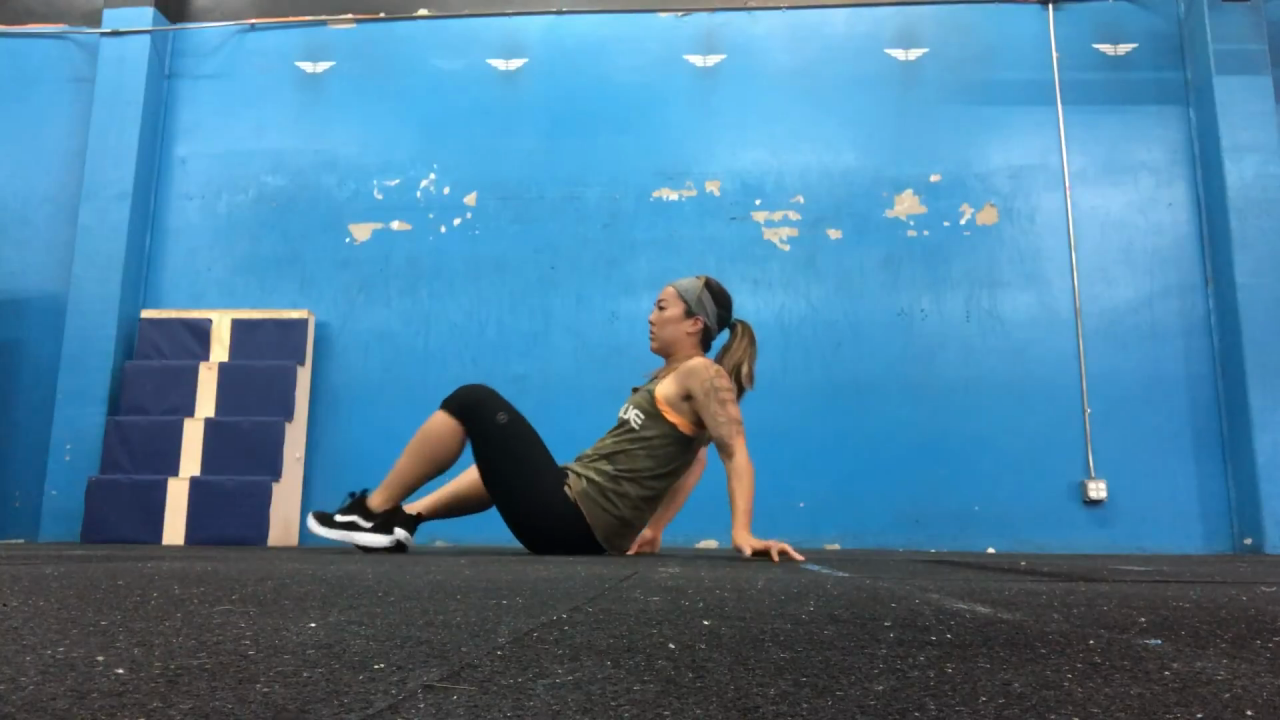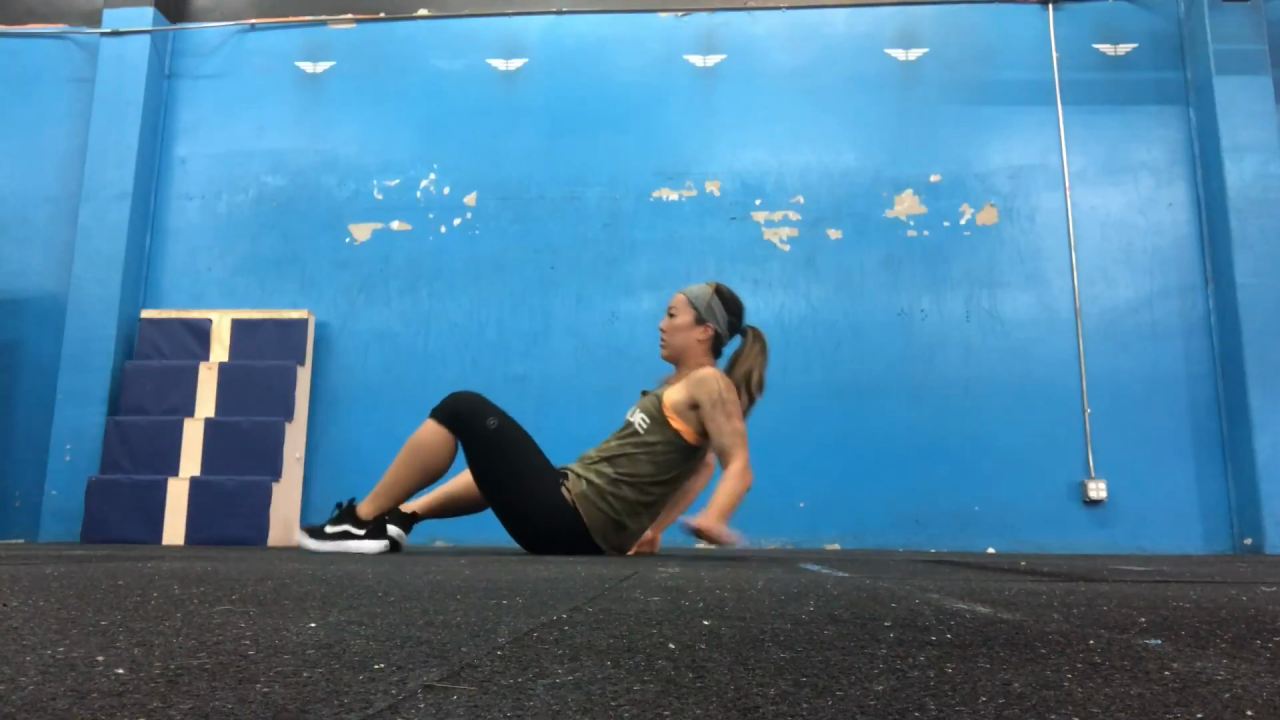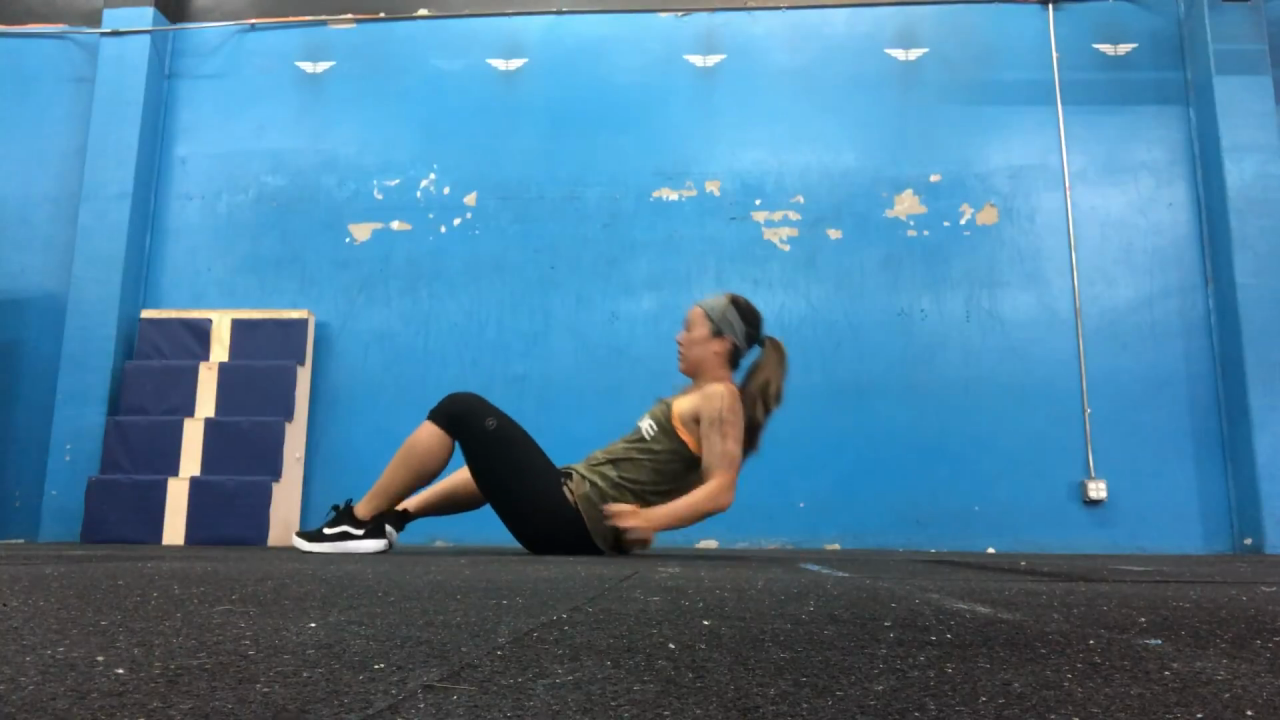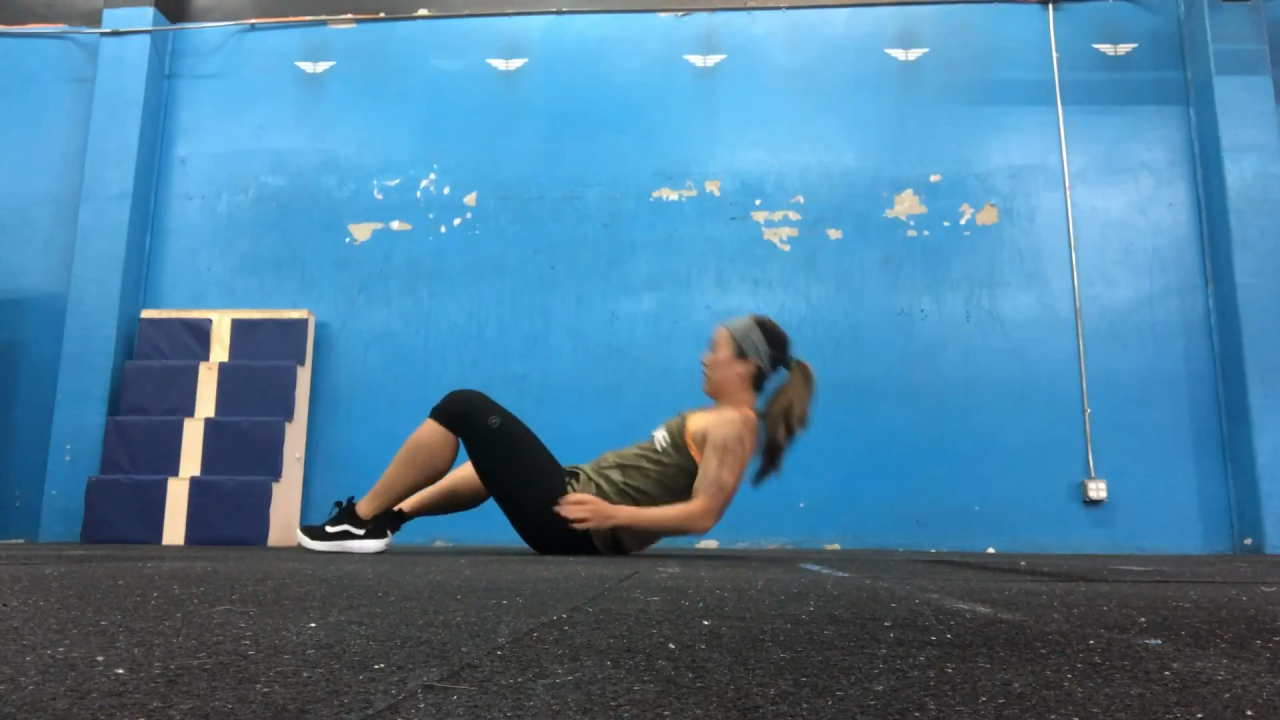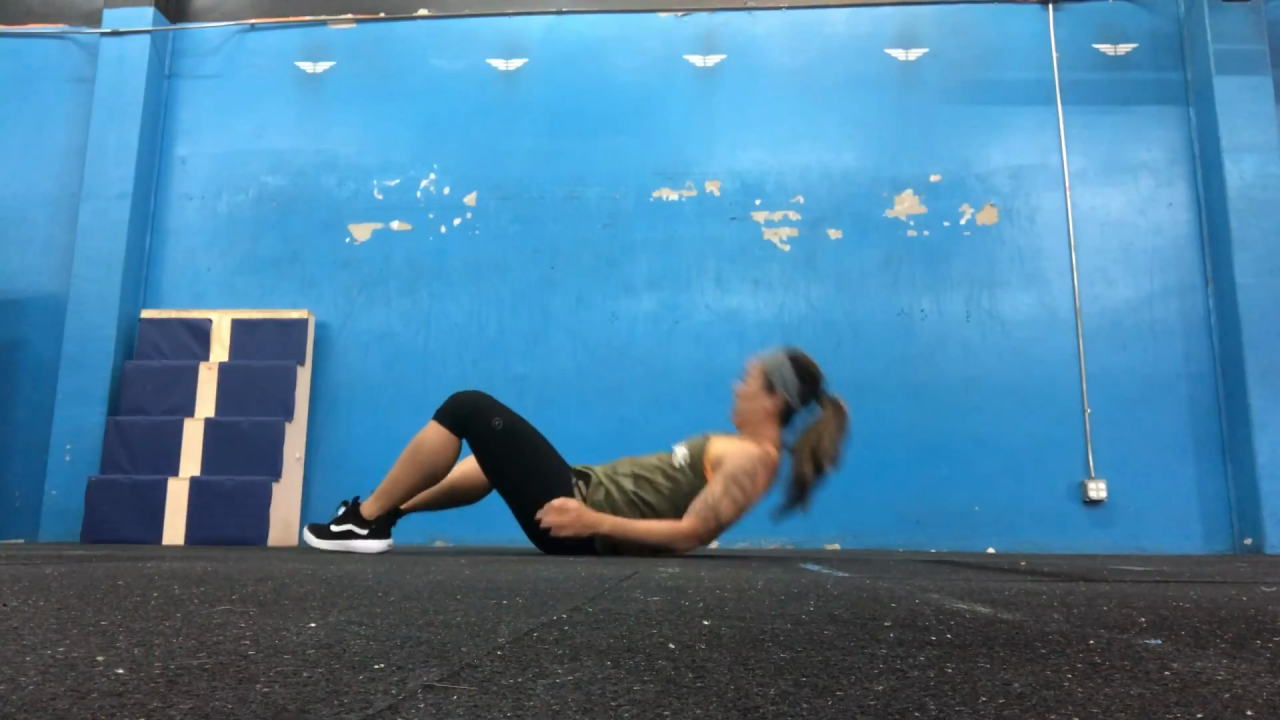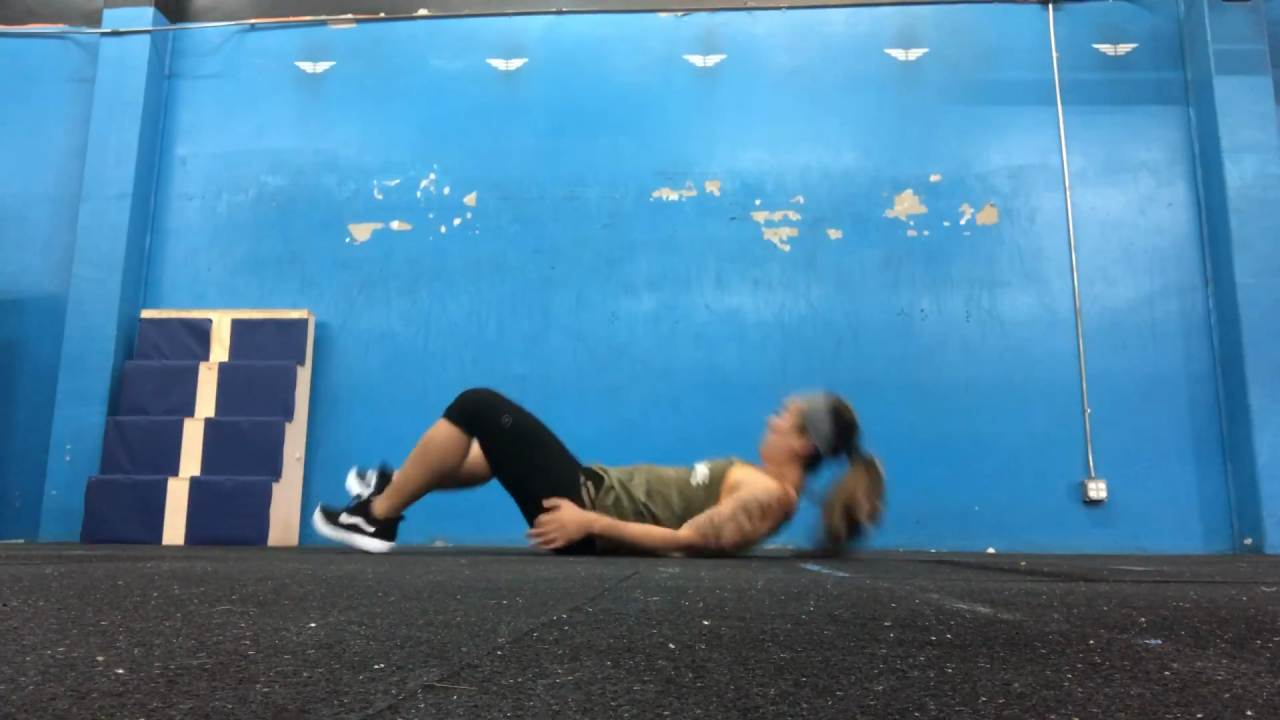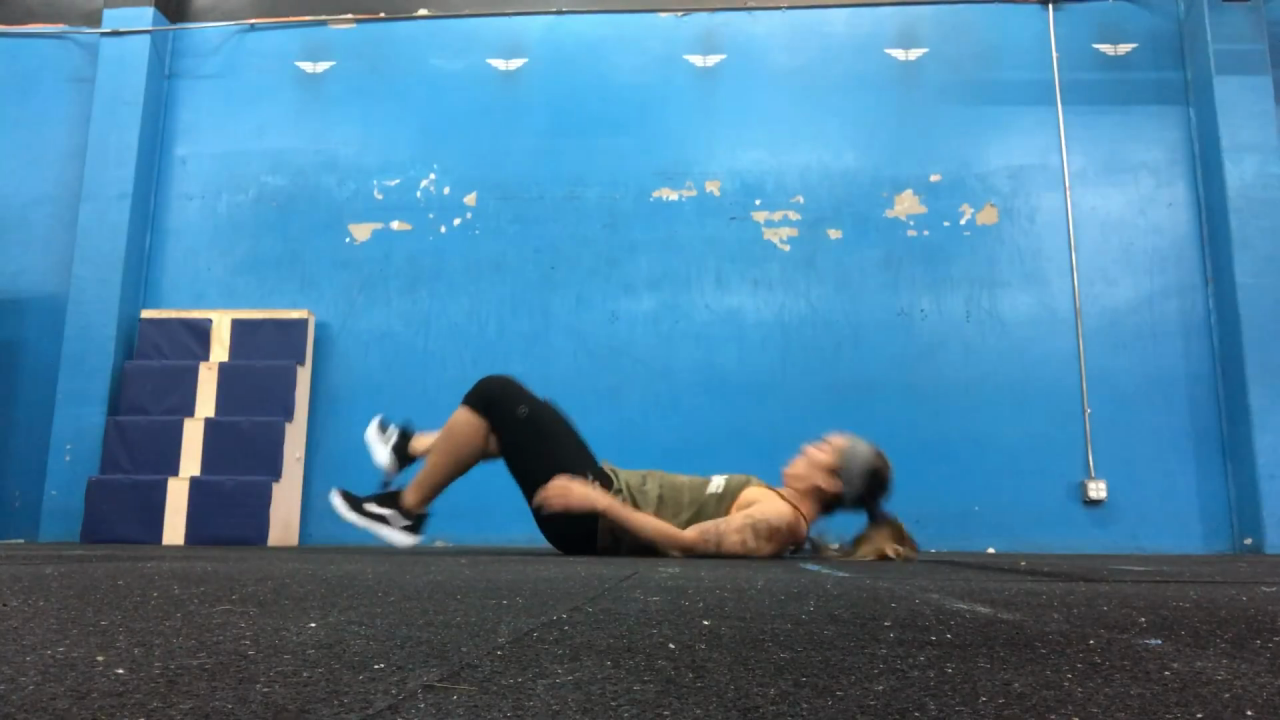
dt=0.1s
person 1, frame 1
left shoulder: (701, 378)
right shoulder: (668, 376)
left elbow: (736, 456)
right elbow: (692, 458)
left wrist: (744, 531)
right wrist: (651, 525)
left hip: (569, 522)
right hip: (579, 517)
left knee: (473, 402)
right knee: (500, 460)
left ankle: (369, 514)
right ankle: (403, 518)
person 1, frame 2
left shoulder: (710, 385)
right shoulder: (685, 384)
left elbow: (738, 466)
right elbow: (696, 467)
left wrist: (714, 519)
right wrist: (654, 527)
left hip: (566, 521)
right hip: (577, 525)
left knee: (463, 410)
right knee: (491, 462)
left ankle: (362, 523)
right ankle: (399, 518)
person 1, frame 3
left shoulder: (718, 403)
right shoulder: (703, 398)
left elbow: (719, 491)
right elbow: (673, 477)
left wrist: (652, 517)
right wrist: (635, 529)
left hip: (565, 525)
right hip: (574, 521)
left knee: (459, 410)
right knee: (483, 456)
left ankle: (361, 524)
right ankle: (393, 517)
person 1, frame 4
left shoulder: (734, 425)
right shoulder: (724, 419)
left elbow: (701, 514)
right elbow: (684, 489)
left wrist: (613, 515)
left hip: (571, 523)
right hip: (584, 496)
left knee: (463, 408)
right knee: (493, 460)
left ankle: (362, 522)
right ankle: (396, 513)
person 1, frame 5
left shoulder: (752, 464)
right shoulder: (745, 451)
left elbow: (686, 532)
left wrist: (595, 523)
left hip: (584, 517)
right hip: (584, 490)
left knee: (467, 408)
right knee: (486, 456)
left ankle: (369, 522)
right ankle: (394, 505)
person 1, frame 6
left shoulder: (768, 495)
right shoulder: (763, 481)
left elbow: (685, 540)
left wrist: (588, 523)
left hip: (591, 509)
right hip: (597, 490)
left knee: (478, 407)
right knee: (500, 446)
left ankle: (375, 518)
right ankle: (392, 485)
person 1, frame 7
left shoulder: (778, 522)
right shoulder: (779, 507)
left elbow: (682, 541)
left wrist: (598, 502)
left hip: (589, 522)
right hip: (603, 499)
left knee: (495, 392)
right knee: (526, 413)
left ankle: (403, 508)
right ankle: (407, 450)
